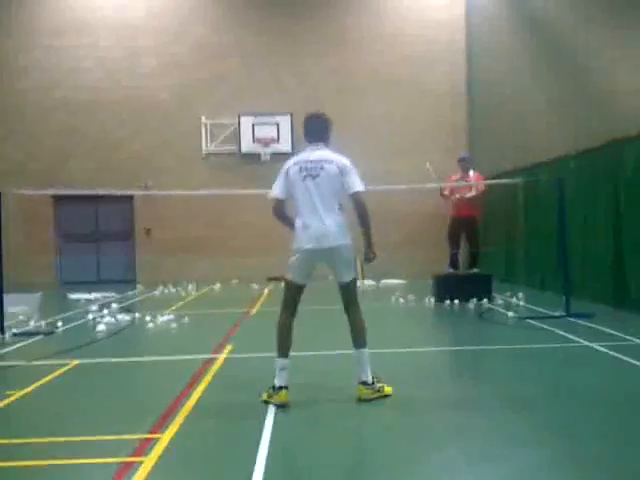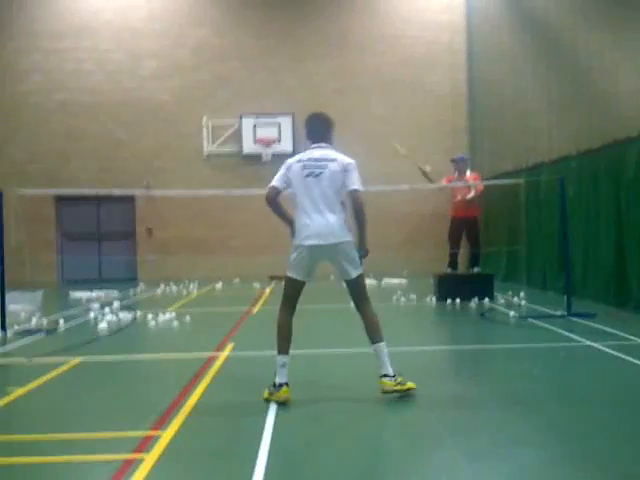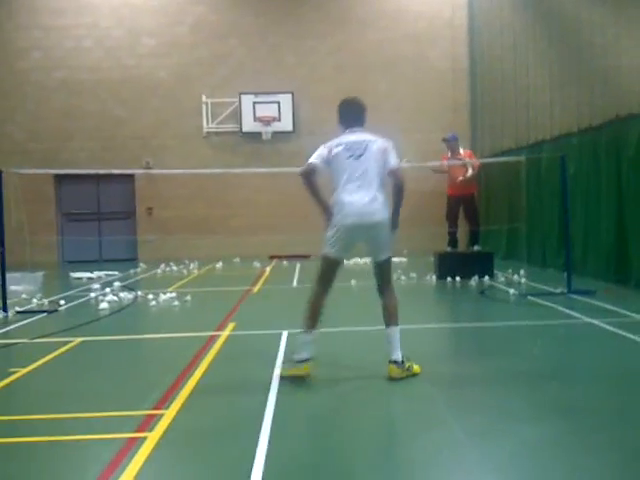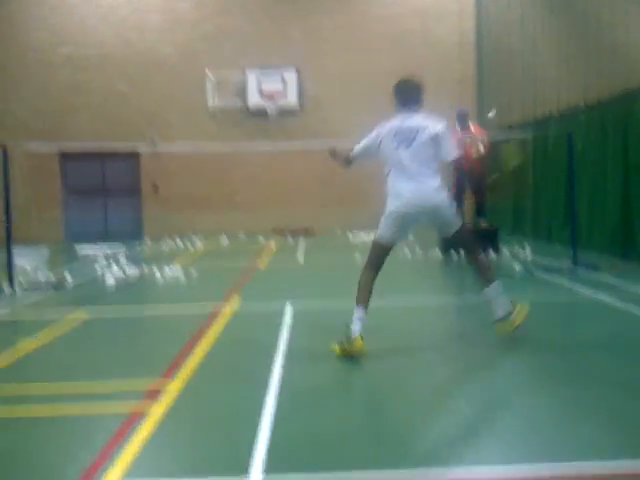
dt=0.3s
person 1, frame 1
left shoulder: (290, 166)
right shoulder: (341, 163)
left elbow: (276, 208)
right elbow: (360, 205)
right wrist: (369, 243)
left hip: (305, 243)
right hip: (338, 242)
left knee: (288, 311)
right knee: (352, 309)
left ankle: (280, 386)
right ankle: (366, 381)
person 1, frame 2
left shoulder: (293, 163)
right shoulder: (344, 162)
left elbow: (270, 196)
right elbow: (358, 203)
left wrist: (291, 223)
right wrist: (363, 240)
left hip: (306, 240)
right hip: (339, 238)
left knee: (287, 307)
right knee: (363, 305)
left ankle: (281, 383)
right ankle: (388, 375)
person 1, frame 3
left shoulder: (332, 146)
right shoulder: (382, 144)
left elbow: (307, 172)
right elbow: (398, 181)
left wrist: (325, 206)
right wrist: (395, 216)
left hip: (344, 219)
right hip: (377, 217)
left knee: (321, 287)
right knee: (386, 288)
left ankle: (302, 358)
right ankle: (397, 360)
person 1, frame 4
left shoulder: (384, 130)
right shoulder: (437, 126)
left elbow: (350, 158)
left wrist: (338, 155)
left hip: (400, 205)
right hip: (434, 200)
left knee: (371, 268)
right knee: (473, 250)
left ankle: (355, 336)
right ankle: (504, 313)
person 2, frame 1
left shoulder: (477, 177)
right shoulder: (453, 179)
left elbow: (478, 193)
right elbow: (447, 195)
left wrist: (464, 197)
right wrist: (443, 193)
left hip: (471, 215)
right hip: (456, 215)
left knee: (473, 242)
right knee: (453, 241)
left ankle: (473, 267)
right ankle: (453, 267)
person 2, frame 2
left shoulder: (474, 177)
right shoulder: (451, 178)
left elbow: (477, 192)
left wrist: (466, 199)
right wrist: (428, 176)
left hip: (471, 215)
right hip: (456, 215)
left knee: (474, 241)
right knee: (453, 242)
left ankle: (475, 266)
right ankle: (452, 267)
person 2, frame 3
left shoulder: (468, 154)
right shoulder: (446, 157)
left elbow: (474, 169)
right elbow: (443, 169)
left wrist: (466, 177)
left hip: (468, 192)
right hip: (452, 193)
left knee: (473, 219)
right knee: (451, 220)
left ankle: (475, 244)
right ankle: (452, 246)
person 2, frame 4
left shoulder: (477, 130)
right shoulder: (457, 133)
left elbow: (484, 145)
left wrist: (480, 153)
left hip: (476, 168)
right hip: (461, 168)
left knee: (479, 194)
right knee: (459, 194)
left ankle: (481, 219)
